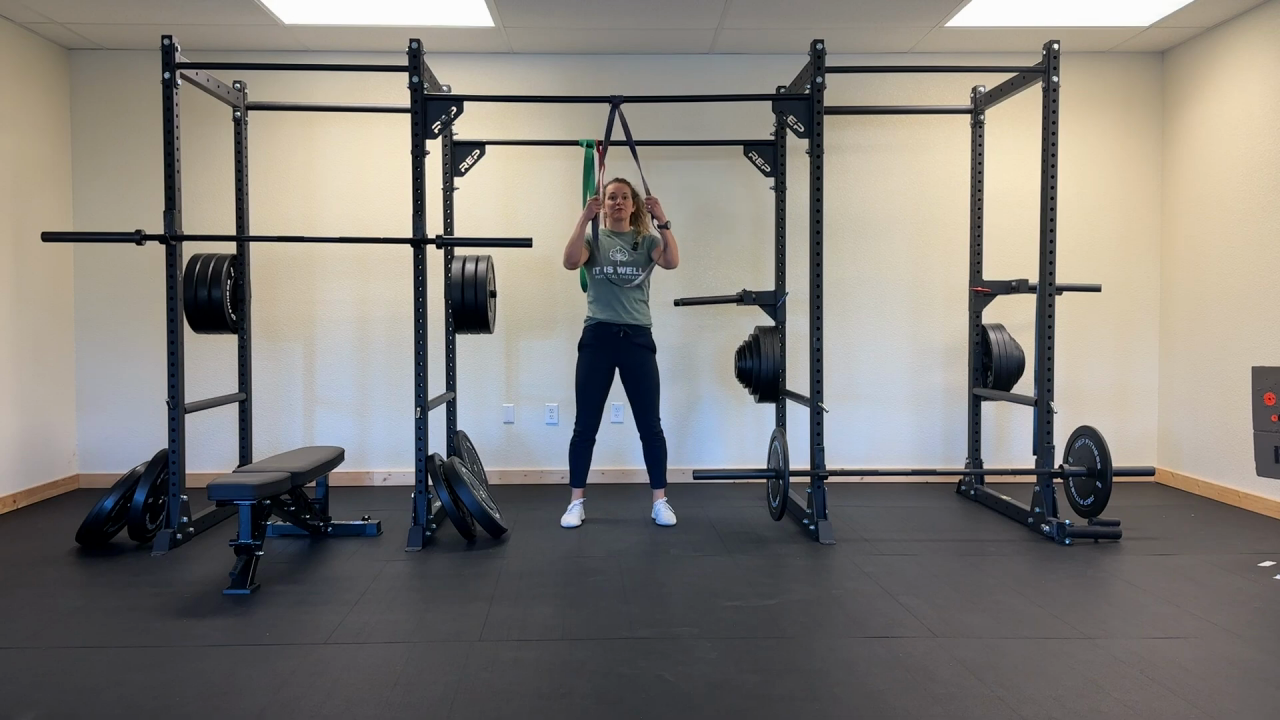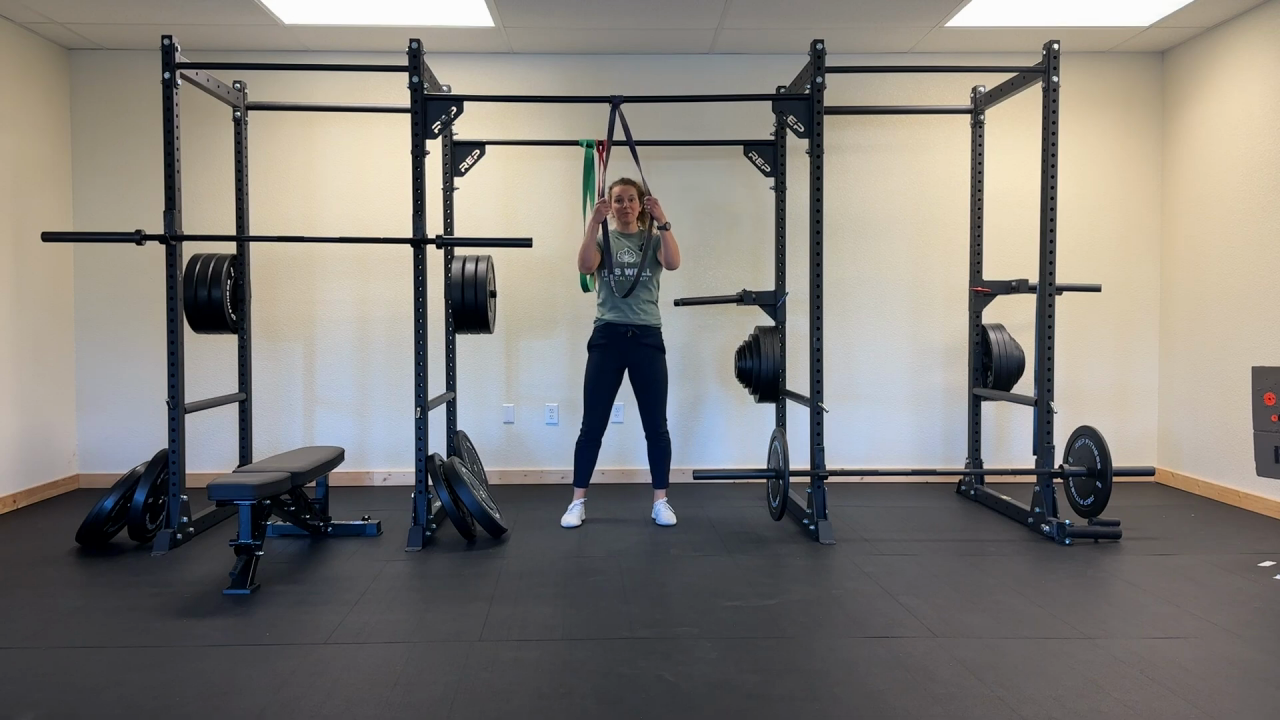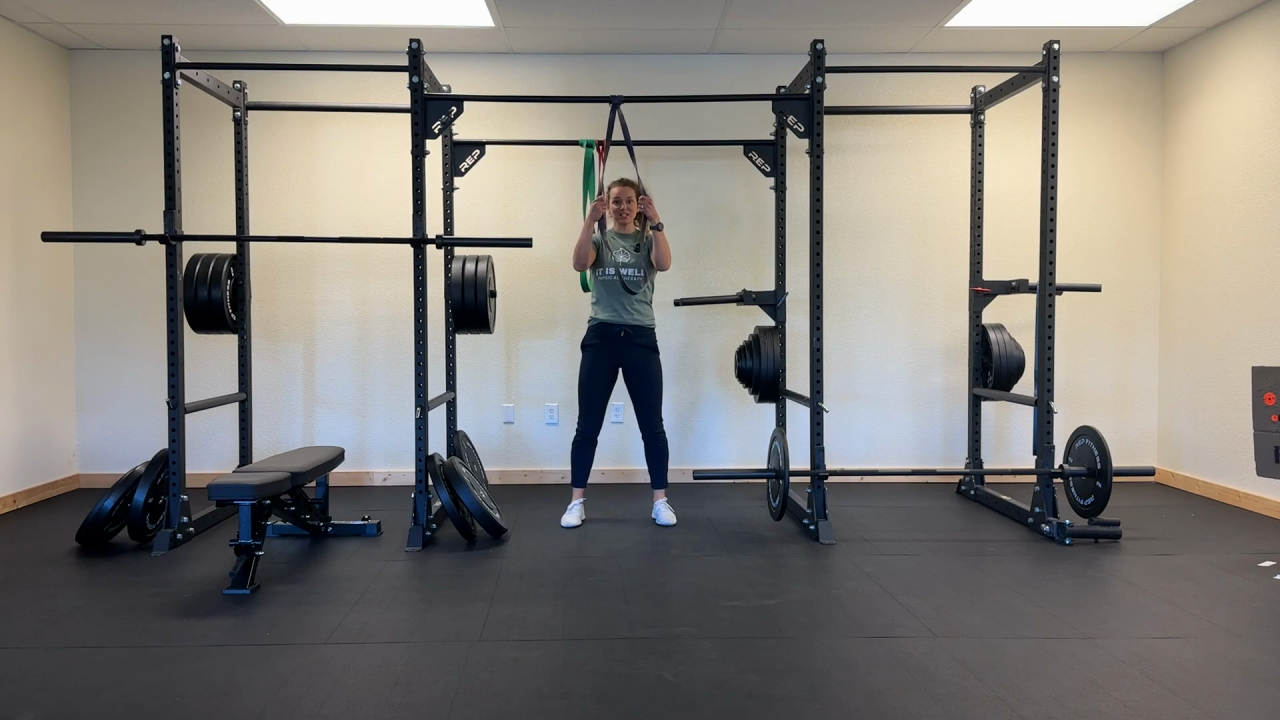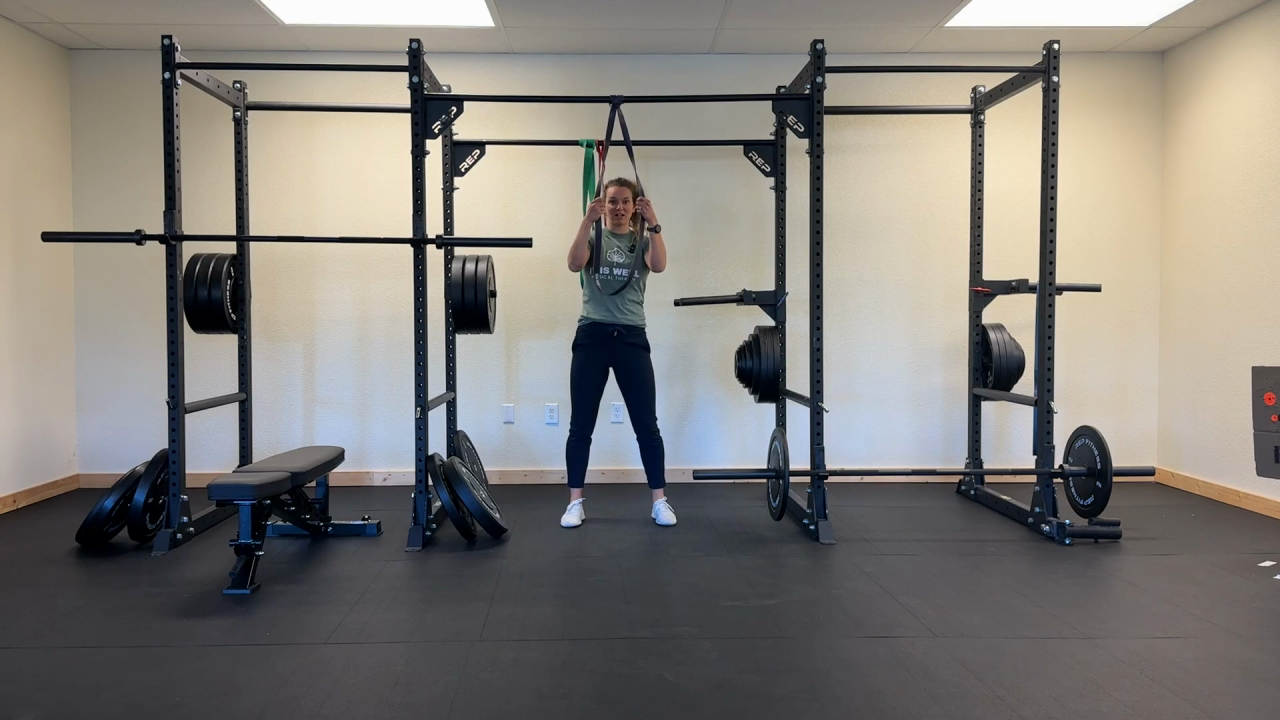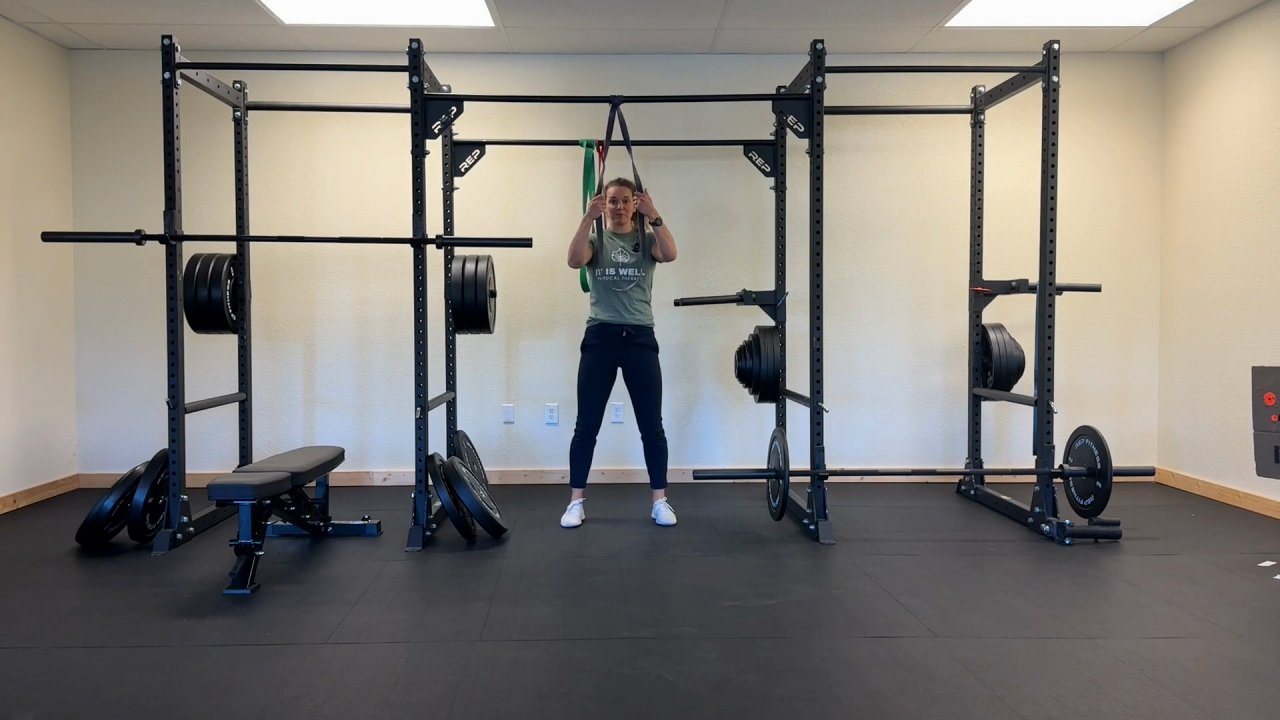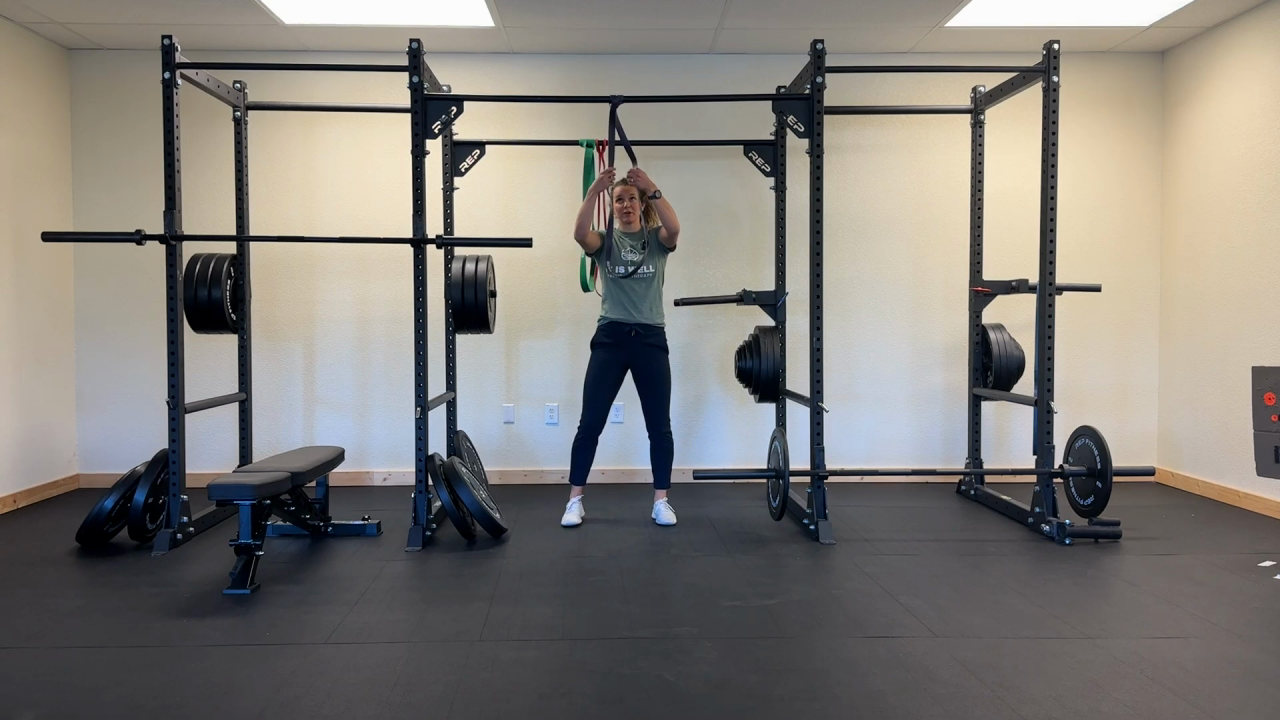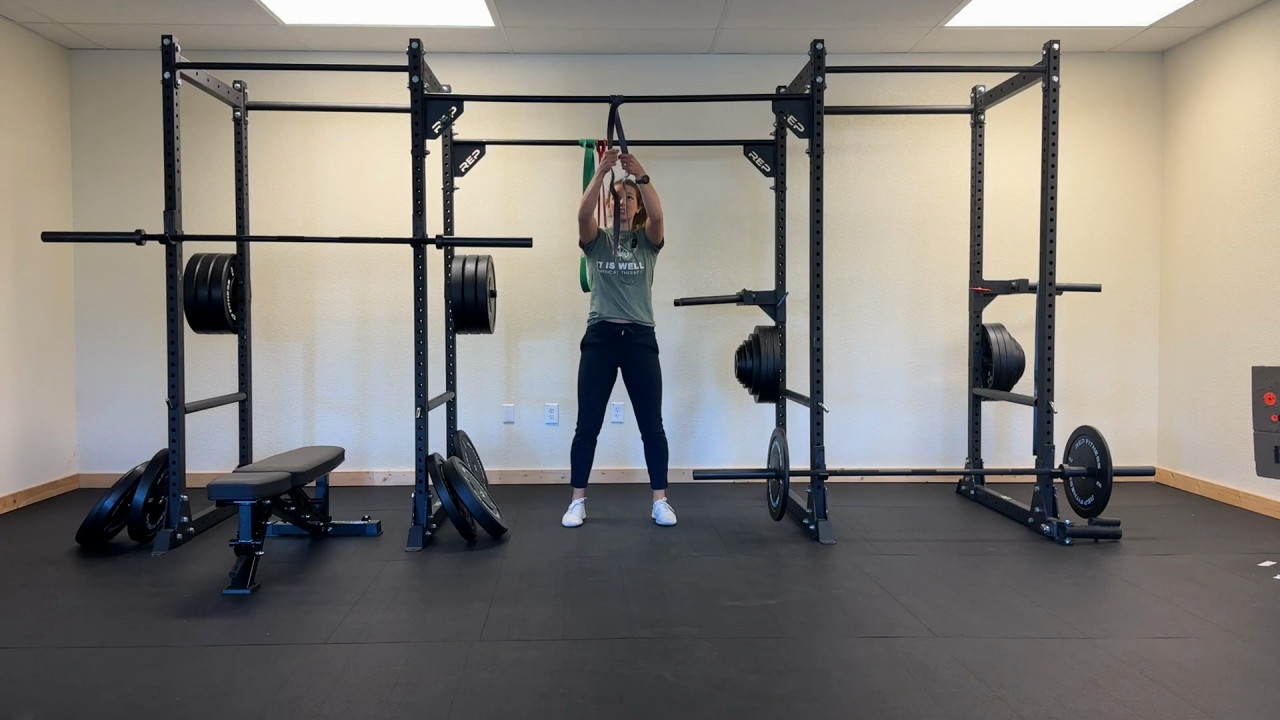
dt=0.3s
person 1, frame 1
left shoulder: (647, 240)
right shoulder: (593, 240)
left elbow: (672, 262)
right elbow: (570, 262)
left wrist: (662, 221)
right wrist: (584, 218)
left hip: (638, 339)
right hip: (597, 338)
left knee: (650, 425)
right knee: (585, 425)
left ankle: (660, 501)
right ankle: (576, 502)
person 1, frame 2
left shoulder: (653, 240)
right shoulder: (602, 240)
left elbow: (673, 263)
right elbow: (585, 267)
left wrist: (662, 222)
right wrist: (594, 222)
left hip: (647, 339)
right hip: (607, 338)
left knee: (656, 426)
right knee: (592, 425)
left ankle: (660, 501)
right ankle: (577, 502)
person 1, frame 3
left shoulder: (648, 240)
right shoulder: (599, 240)
left elbow: (664, 265)
right elbow: (579, 264)
left wrist: (656, 222)
right wrist: (590, 220)
left hip: (641, 339)
right hip: (600, 338)
left knee: (652, 425)
right knee: (588, 426)
left ankle: (660, 501)
right ankle: (577, 502)
person 1, frame 4
left shoulder: (642, 241)
right shoulder: (593, 238)
left elbow: (659, 266)
right elbow: (574, 264)
left wrist: (653, 223)
right wrist: (588, 221)
left hip: (632, 338)
right hip: (592, 337)
left knee: (646, 424)
right knee: (581, 425)
left ankle: (659, 501)
right ankle: (575, 502)
person 1, frame 5
left shoulder: (646, 240)
right shoulder: (596, 241)
left elbow: (670, 253)
right elbow: (574, 261)
left wrist: (654, 216)
right wrist: (588, 218)
left hip: (640, 339)
right hip: (600, 338)
left knee: (651, 425)
right knee: (586, 425)
left ankle: (660, 501)
right ankle: (576, 501)
person 1, frame 6
left shoulder: (657, 239)
right shoulder: (605, 241)
left elbow: (675, 228)
right elbow: (580, 235)
left wrist: (653, 189)
right wrist: (593, 192)
left hip: (650, 339)
right hip: (610, 338)
left knee: (659, 425)
right knee: (590, 422)
left ankle: (661, 501)
right ankle: (575, 500)
person 1, frame 7
left shoulder: (648, 239)
right shoulder: (596, 239)
left elbow: (658, 216)
right elbow: (583, 215)
left wrist: (641, 175)
right wrist: (601, 172)
left hip: (640, 338)
right hip: (600, 338)
left knee: (652, 426)
right knee: (588, 425)
left ankle: (660, 502)
right ankle: (577, 502)
